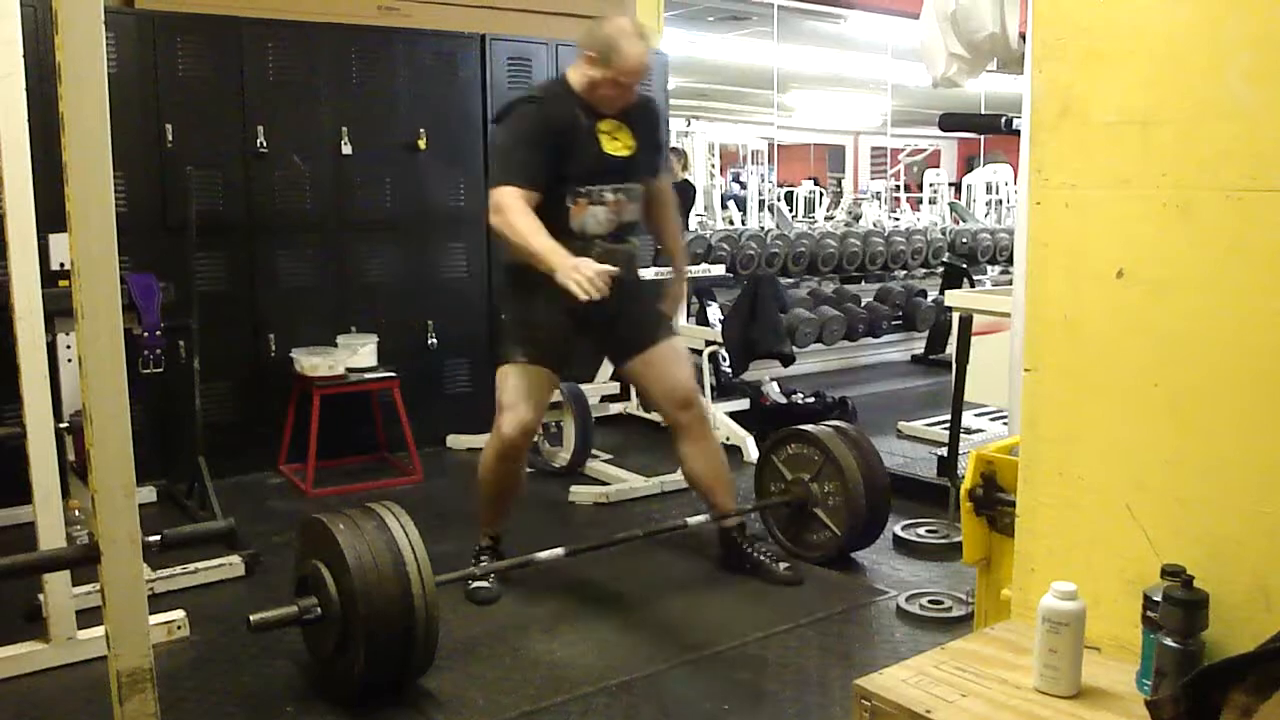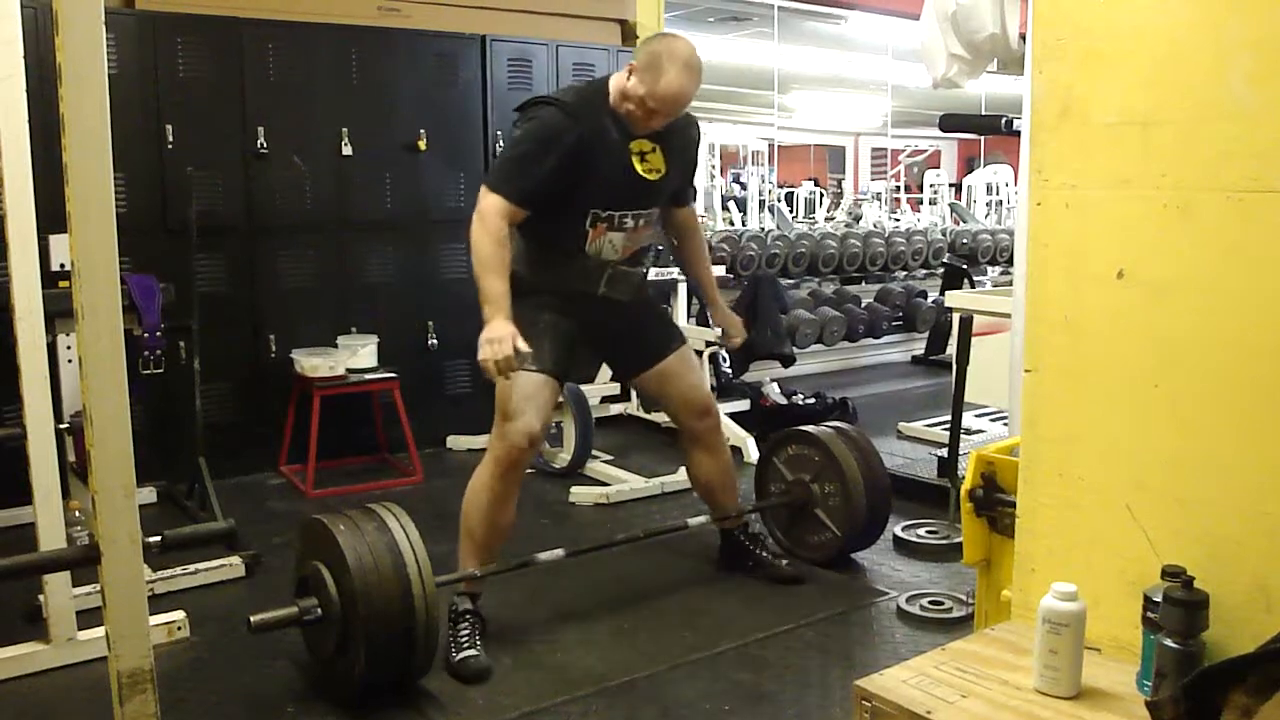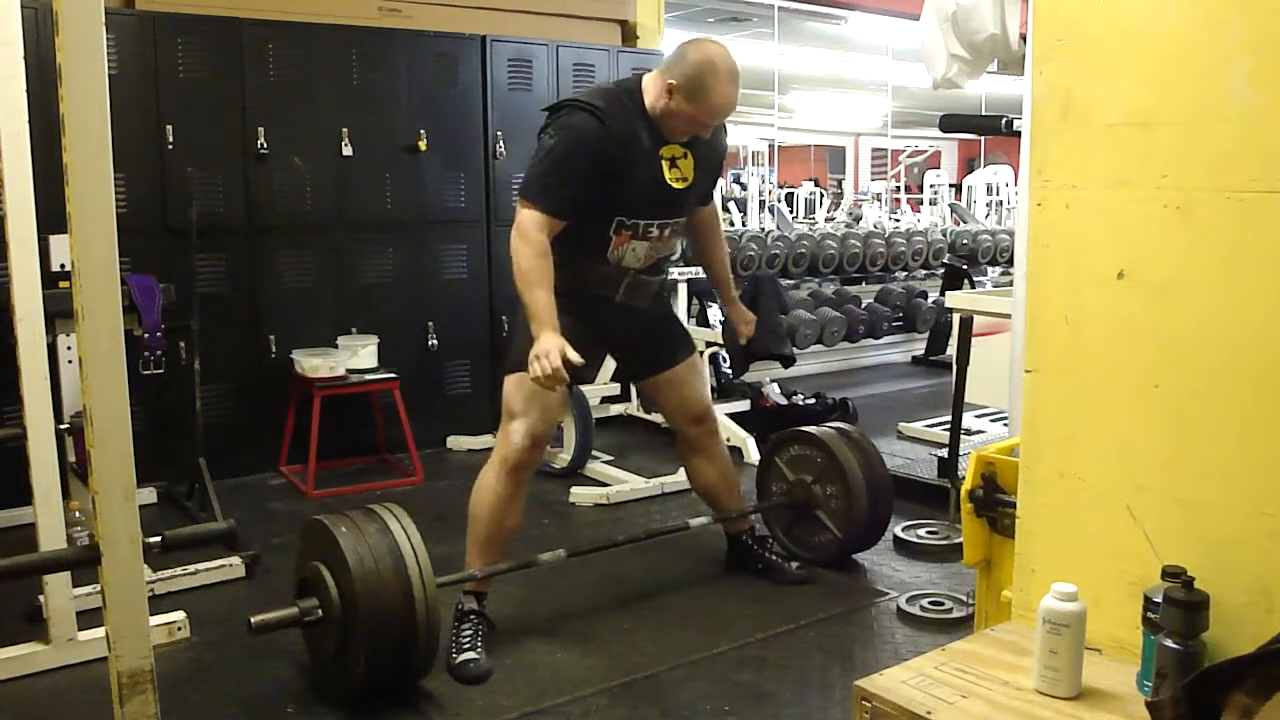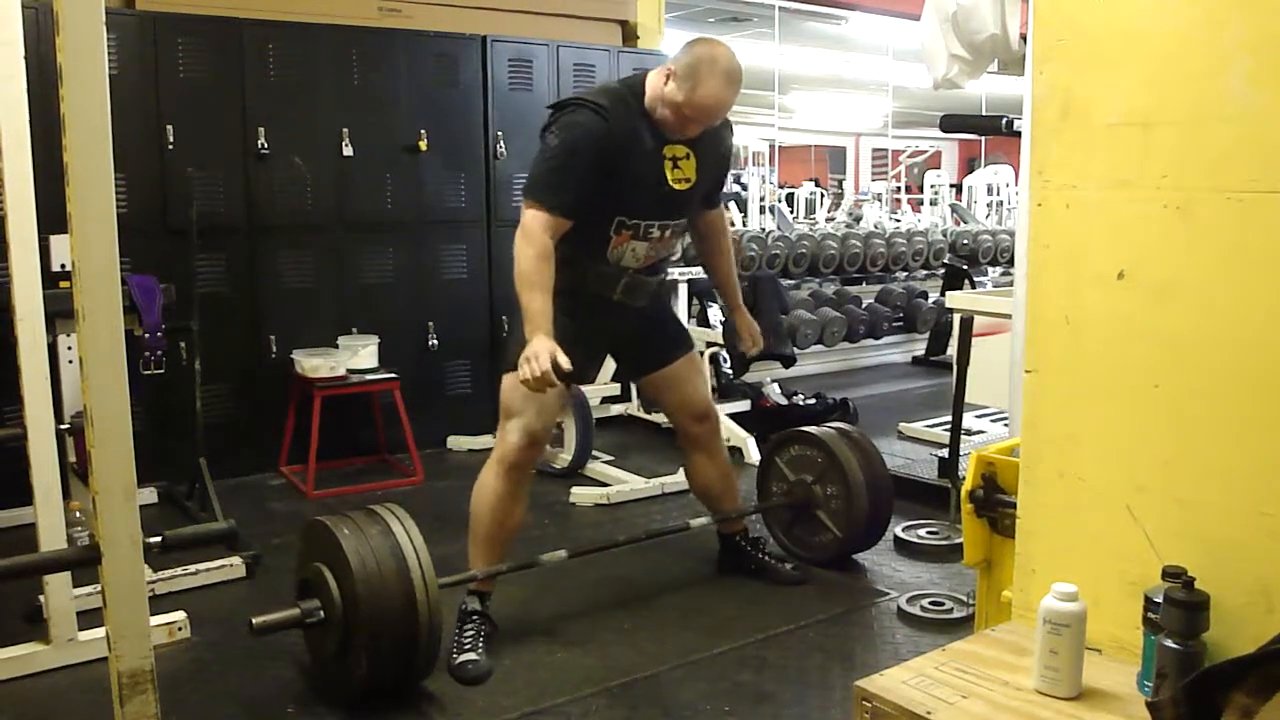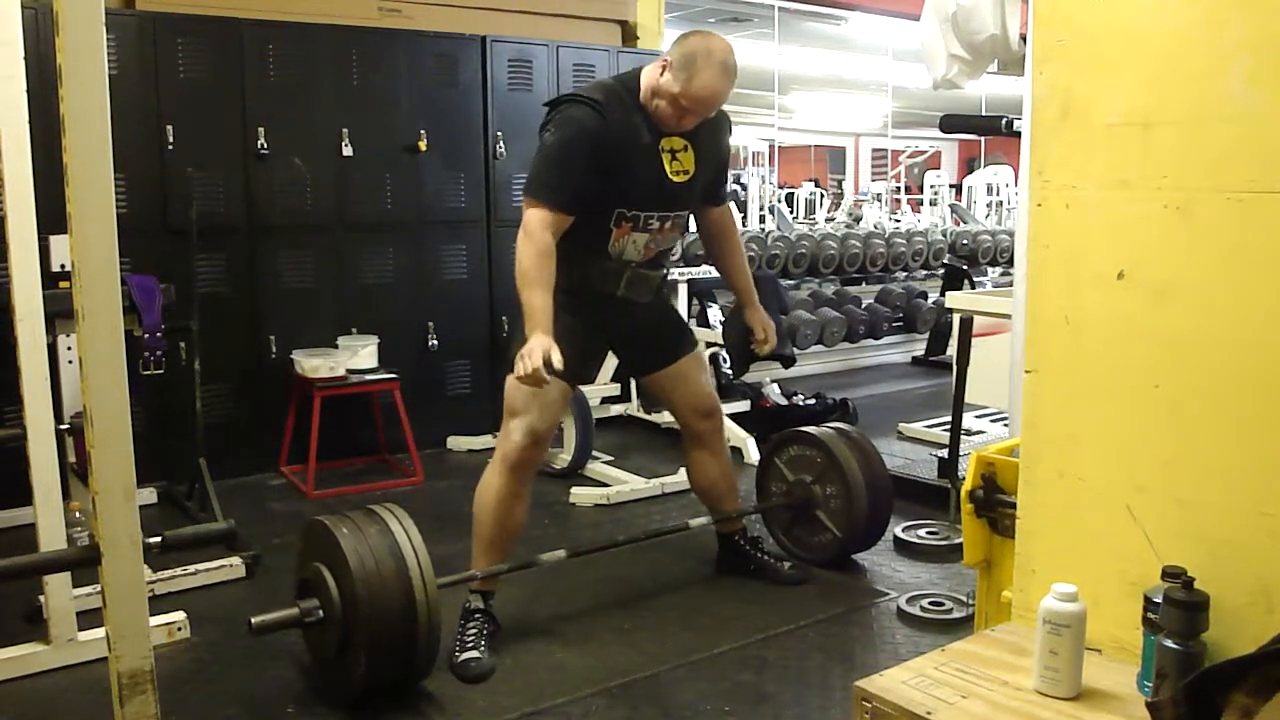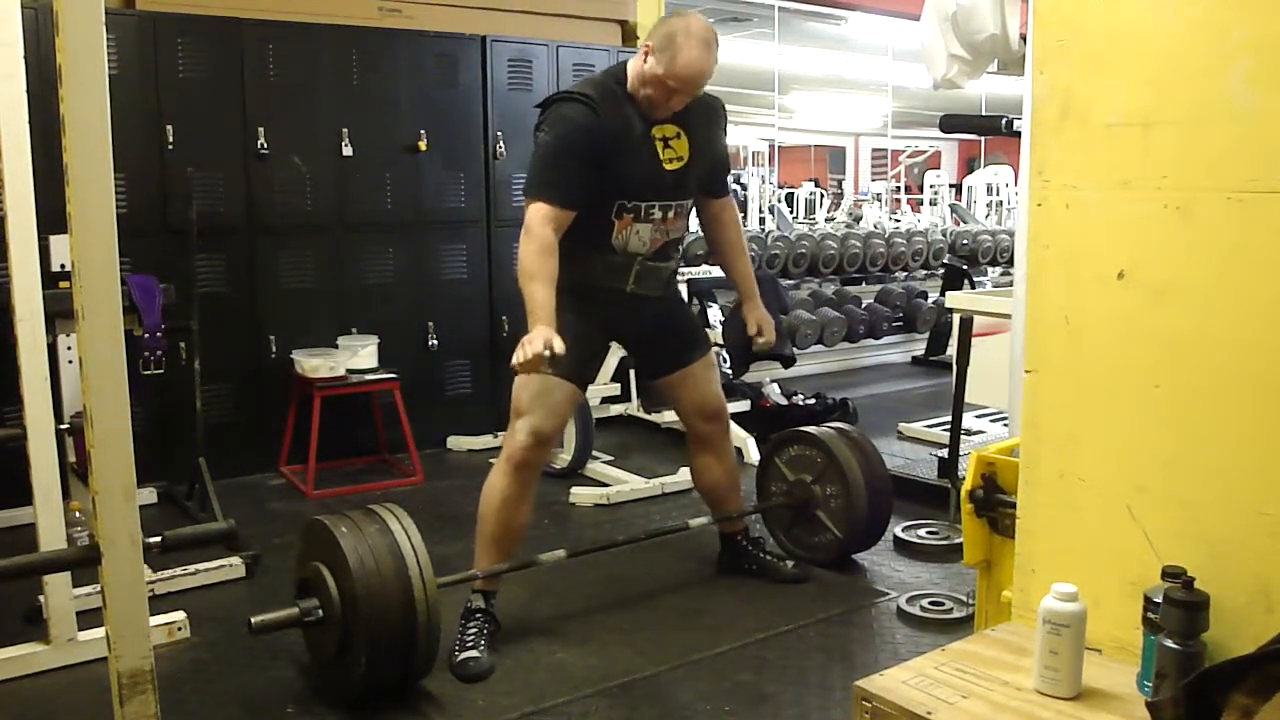
dt=0.5s
person 1, frame 1
left shoulder: (643, 112)
right shoulder: (536, 118)
left elbow: (657, 192)
right elbow: (506, 208)
left wrist: (679, 270)
right wrist: (564, 266)
left hip: (619, 281)
right hip: (545, 287)
left knee: (687, 404)
right knee: (514, 430)
left ankle: (733, 539)
right ankle: (488, 547)
person 1, frame 2
left shoulder: (679, 134)
right shoulder: (560, 123)
left elbow: (680, 218)
right elbow: (491, 215)
left wrist: (715, 302)
right wrist: (497, 317)
left hip: (626, 295)
right hip: (548, 298)
left knee: (701, 412)
right knee: (515, 442)
left ankle: (738, 539)
right ankle: (464, 608)
person 1, frame 3
left shoulder: (705, 133)
right shoulder: (590, 126)
left elbow: (701, 215)
right elbow: (530, 228)
left wrist: (730, 299)
right wrist: (547, 332)
left hip: (642, 295)
right hip: (566, 294)
left knee: (698, 419)
right knee: (521, 443)
left ankle: (744, 542)
right ankle: (470, 609)
person 1, frame 4
left shoulder: (712, 135)
right shoulder: (592, 123)
left elbow: (708, 221)
right elbow: (535, 230)
left wrist: (737, 309)
right wrist: (538, 335)
left hip: (641, 295)
right hip: (566, 294)
left knee: (700, 417)
right knee: (520, 442)
left ankle: (737, 542)
right ankle: (474, 610)
person 1, frame 5
left shoulder: (709, 130)
right shoulder: (588, 119)
left elbow: (715, 217)
right elbow: (538, 227)
left wrist: (750, 303)
right wrist: (538, 332)
left hip: (644, 294)
right hip: (571, 295)
left knee: (704, 415)
right knee: (521, 443)
left ankle: (736, 543)
right ankle: (477, 609)
person 1, frame 6
left shoulder: (705, 116)
right shoulder: (581, 116)
left elbow: (717, 210)
right elbow: (542, 225)
left wrist: (750, 299)
right wrist: (542, 324)
left hip: (655, 290)
right hip: (580, 293)
left knee: (710, 416)
right knee: (527, 442)
left ankle: (737, 544)
right ankle: (479, 607)
